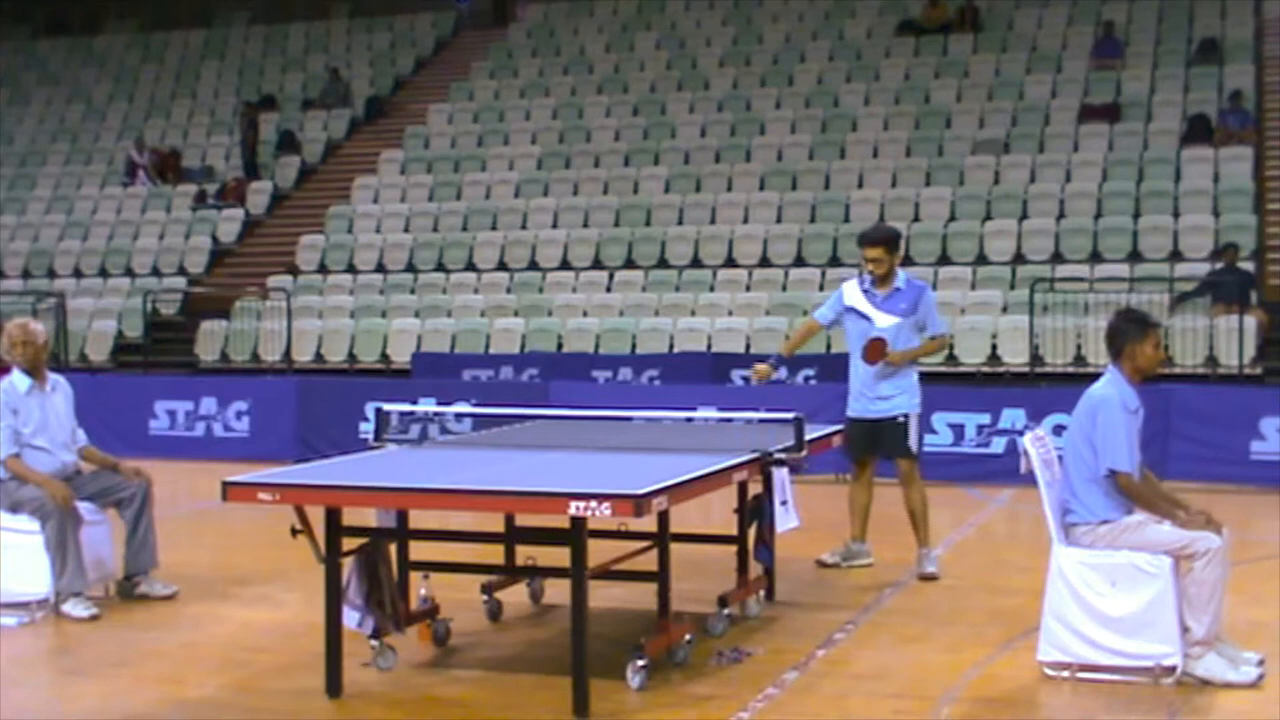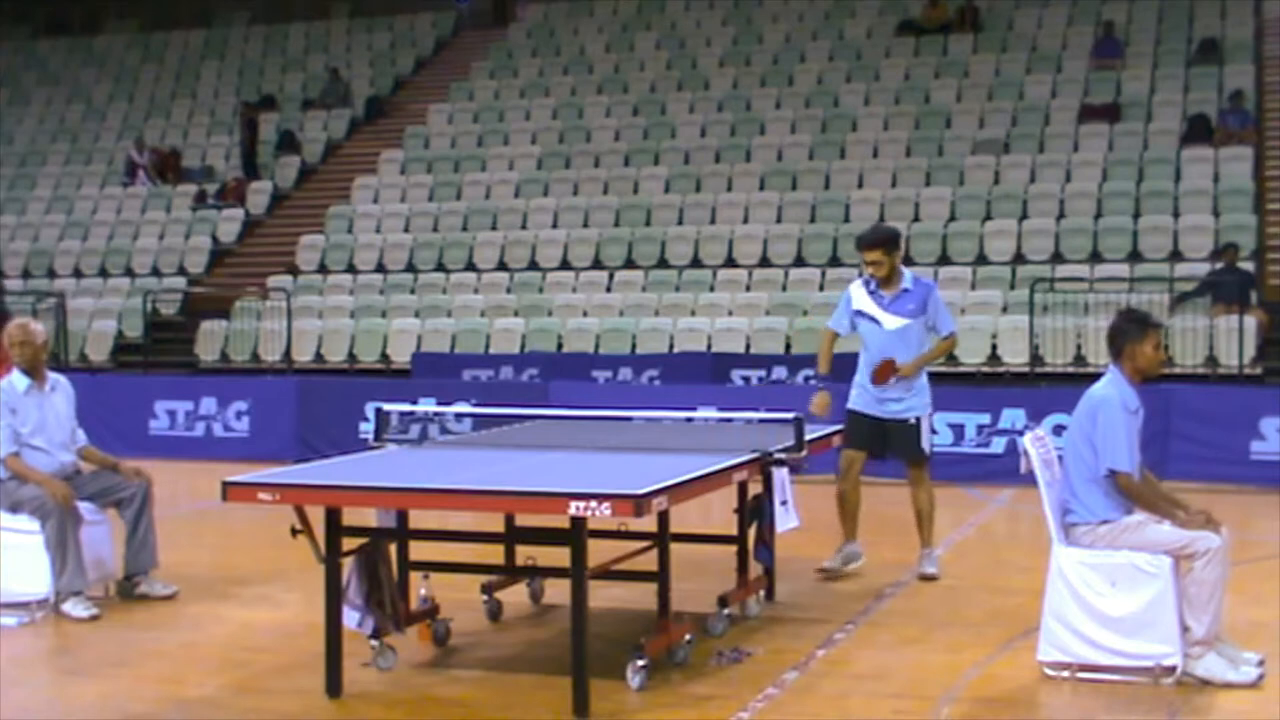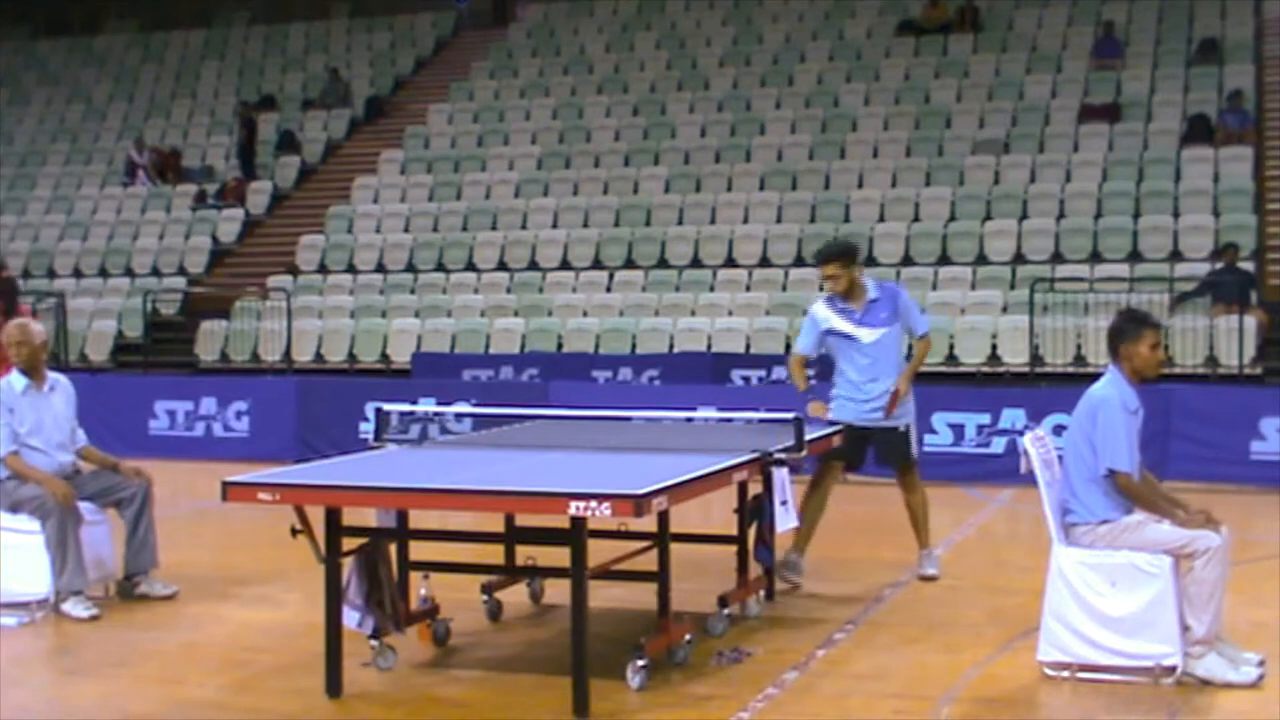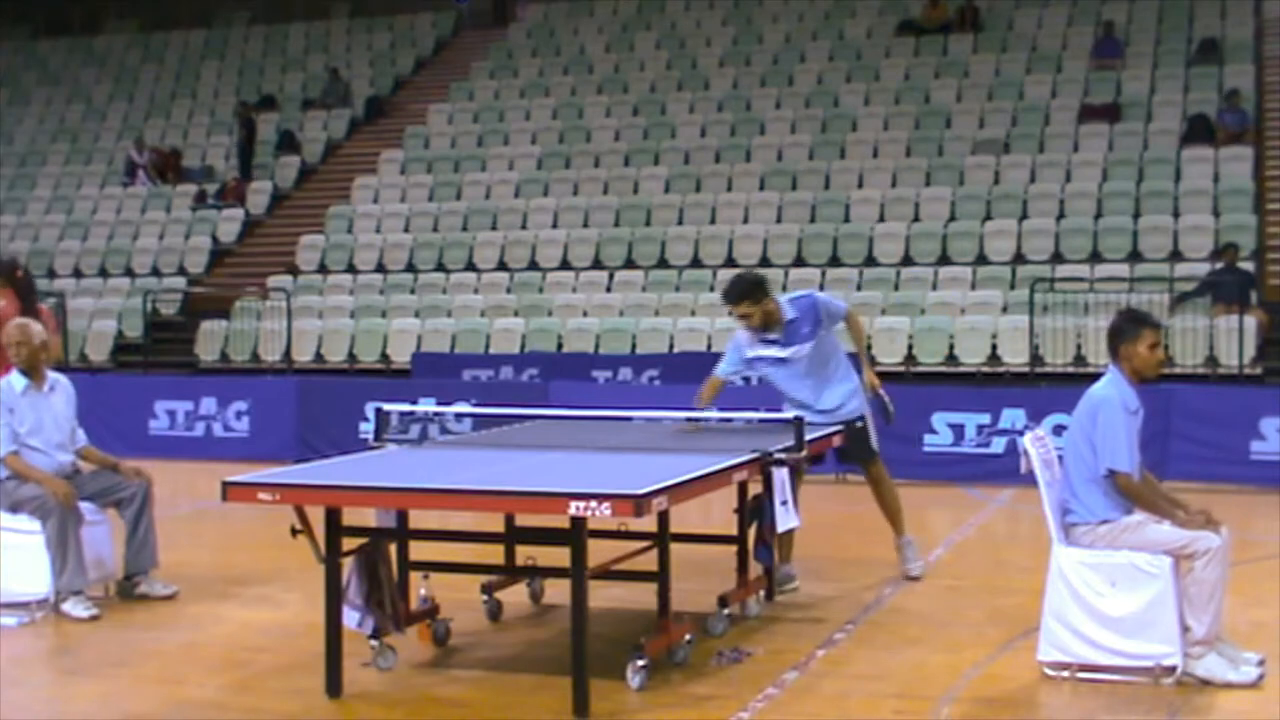
dt=0.3s
person 1, frame 1
left shoulder: (1122, 396)
right shoulder: (1109, 400)
left elbow: (1138, 472)
right elbow: (1125, 481)
left wrist: (1185, 508)
right wrist: (1181, 518)
left hip: (1117, 513)
right hip: (1098, 524)
left knee: (1212, 532)
right knee: (1205, 543)
left ankle: (1206, 638)
right ankle: (1197, 652)
person 1, frame 2
left shoulder: (1123, 397)
right shoulder: (1109, 399)
left elbow: (1138, 472)
right elbow: (1124, 481)
left wrist: (1185, 509)
right wrist: (1179, 518)
left hip: (1116, 514)
right hip: (1098, 524)
left knee: (1214, 533)
right knee: (1206, 544)
left ankle: (1206, 638)
right ankle: (1197, 651)
person 1, frame 3
left shoulder: (1123, 396)
right shoulder: (1109, 400)
left elbow: (1137, 472)
right elbow: (1124, 481)
left wrist: (1183, 508)
right wrist: (1179, 518)
left hip: (1117, 513)
right hip: (1098, 523)
left knee: (1215, 532)
right knee: (1206, 542)
left ankle: (1206, 638)
right ankle: (1197, 651)
person 1, frame 4
left shoulder: (1123, 397)
right shoulder: (1109, 399)
left elbow: (1137, 472)
right elbow: (1124, 481)
left wrist: (1184, 509)
right wrist: (1179, 518)
left hip: (1116, 514)
right hip: (1099, 524)
left knee: (1215, 533)
right knee: (1206, 543)
left ankle: (1206, 638)
right ankle: (1197, 651)
person 2, frame 1
left shoulder: (918, 293)
right shoulder: (849, 291)
left elbow: (939, 340)
right elbow: (812, 325)
left wrist: (905, 355)
right wrist: (776, 359)
left hip: (899, 402)
right hip: (859, 403)
left knee: (908, 472)
right knee: (860, 473)
left ankle: (925, 551)
right ankle: (857, 546)
person 2, frame 2
left shoulder: (925, 292)
right shoulder: (856, 293)
left elbow: (949, 339)
right elbow: (831, 335)
left wrist: (917, 363)
right wrist: (822, 384)
left hip: (909, 403)
right hip: (864, 401)
left knee: (917, 474)
right knee: (847, 468)
left ankle: (927, 552)
right ankle: (850, 549)
person 2, frame 3
left shoulder: (894, 296)
right shoulder: (820, 312)
left elbow: (923, 339)
right elbow: (796, 360)
left wrist: (907, 378)
right wrist: (808, 396)
left hip: (891, 410)
right hip: (843, 412)
left knee: (909, 480)
right knee: (822, 478)
left ankle: (926, 553)
right ankle: (794, 558)
person 2, frame 4
left shoulder: (812, 305)
right shoulder: (745, 341)
left elbow: (850, 316)
right elbow: (716, 379)
left wrist: (866, 367)
right wrist: (698, 413)
left hip: (846, 404)
right hip: (800, 415)
left knee: (875, 473)
left ankle: (903, 543)
right ankle: (784, 567)
person 3, frame 1
left shoulder: (61, 387)
left wrist: (118, 465)
right wrist: (46, 483)
left hip: (70, 477)
left knee: (135, 485)
right knee: (59, 507)
left ankle: (136, 577)
right ankle: (69, 594)
person 3, frame 2
left shoulder: (62, 386)
left wrist: (117, 465)
right wrist: (46, 481)
left hip: (69, 476)
left knee: (136, 486)
right knee: (58, 505)
left ankle: (136, 577)
right ankle: (68, 594)
person 3, frame 3
left shoulder: (63, 386)
left wrist: (118, 465)
right wrist: (47, 480)
left hip: (69, 476)
left knee: (136, 485)
right knee: (59, 504)
left ankle: (135, 577)
right ankle: (69, 594)
person 3, frame 4
left shoulder: (63, 386)
left wrist: (117, 465)
right wrist: (48, 480)
left hip: (68, 476)
left knee: (135, 486)
right knee: (60, 503)
left ankle: (136, 577)
right ankle: (69, 594)
